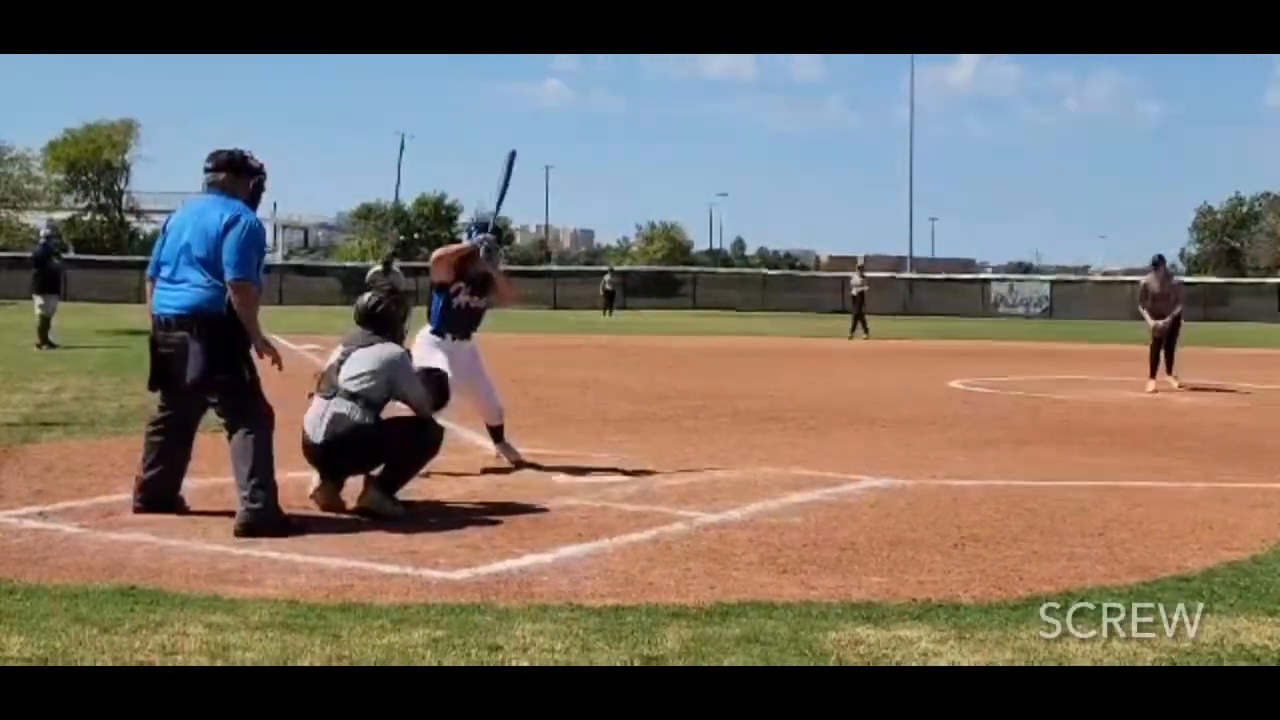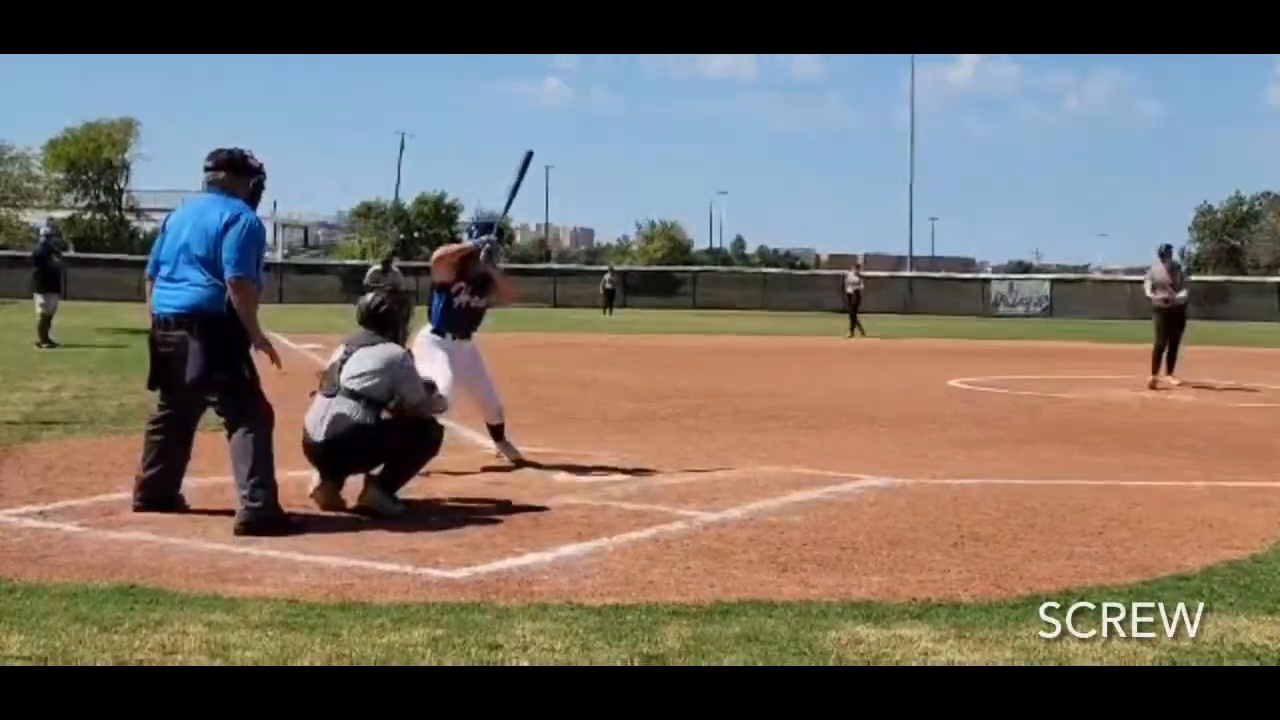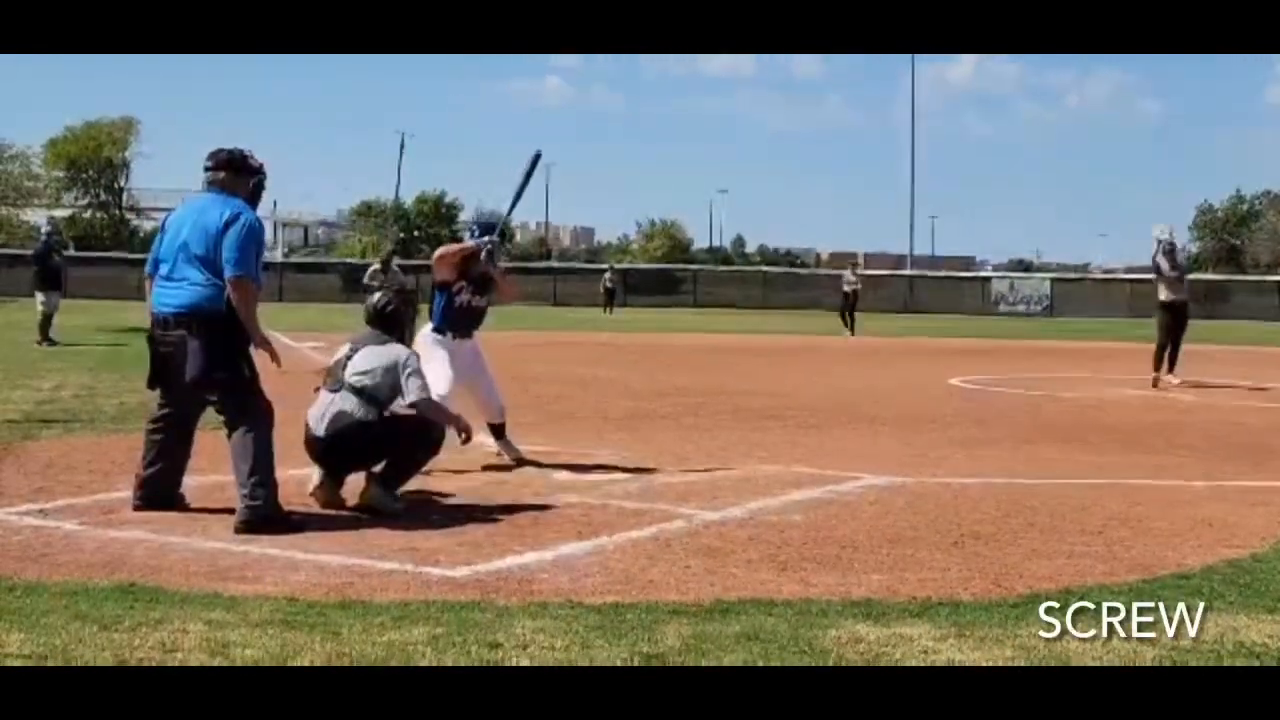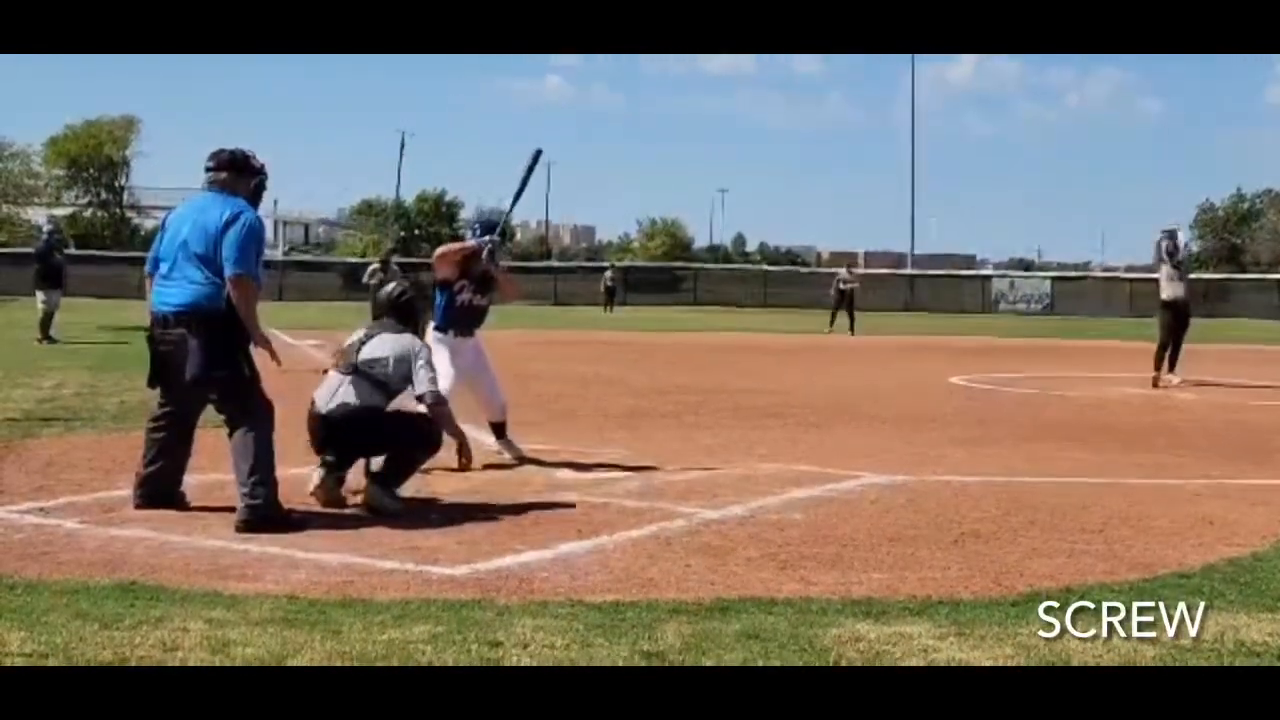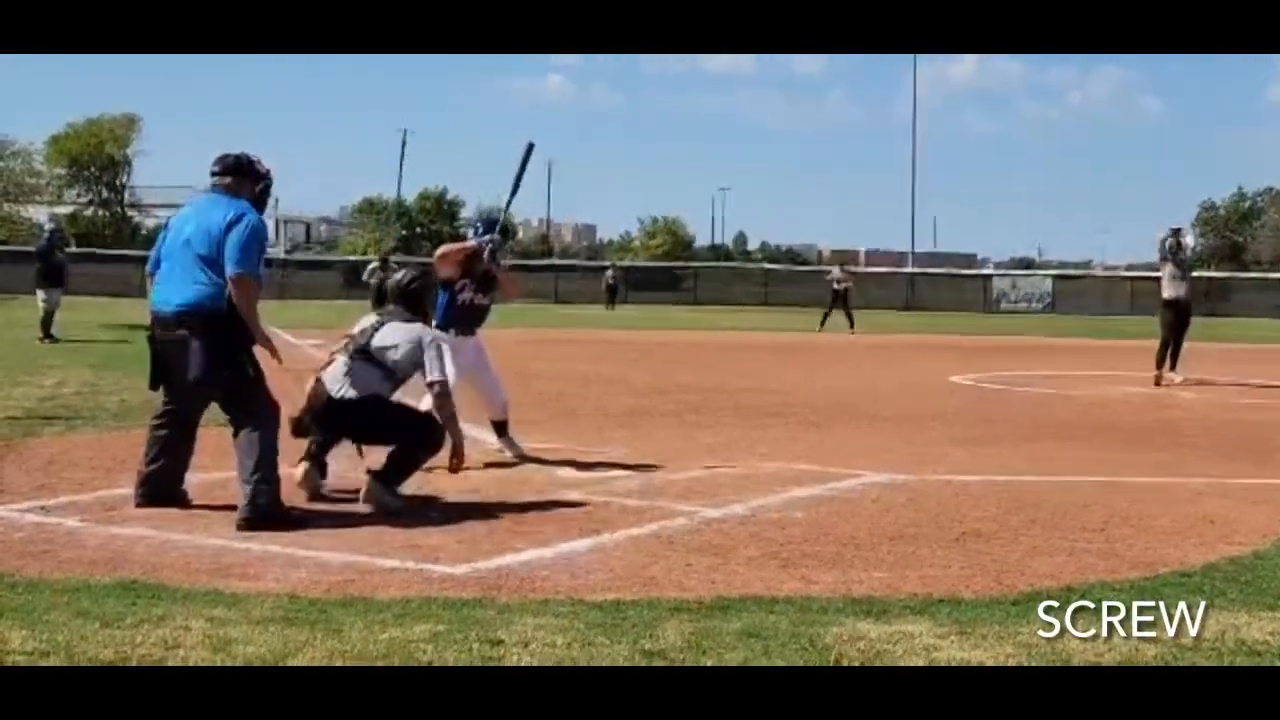
dt=0.2s
person 1, frame 1
left shoulder: (180, 215)
right shoulder: (241, 219)
left elbow: (152, 277)
right elbow: (238, 284)
left wrist: (161, 329)
right wrist: (256, 336)
left hip: (169, 328)
right hip: (210, 330)
left knee: (173, 414)
right knee: (249, 417)
left ankle: (153, 492)
right ankle: (257, 510)
person 1, frame 2
left shoulder: (179, 214)
right shoulder: (240, 217)
left elbow: (152, 276)
right elbow: (238, 283)
left wrist: (161, 327)
right wrist: (255, 334)
left hip: (168, 328)
right hip: (210, 330)
left knee: (173, 413)
right knee: (249, 416)
left ankle: (153, 491)
right ankle: (257, 509)
person 1, frame 3
left shoulder: (178, 213)
right shoulder: (240, 217)
left elbow: (151, 274)
right elbow: (237, 282)
left wrist: (161, 324)
right wrist: (255, 333)
left hip: (167, 327)
right hip: (209, 329)
left knee: (173, 412)
right knee: (249, 414)
left ankle: (153, 489)
right ankle: (257, 508)
person 1, frame 4
left shoulder: (178, 212)
right shoulder: (241, 216)
left elbow: (151, 272)
right elbow: (237, 280)
right wrist: (255, 331)
left hip: (166, 326)
right hip: (208, 328)
left knee: (173, 410)
right knee: (250, 413)
left ankle: (153, 488)
right ankle: (257, 507)
person 1, frame 5
left shoulder: (183, 214)
right shoulder: (244, 217)
left elbow: (152, 271)
right elbow: (239, 279)
right wrist: (256, 330)
left hip: (166, 325)
right hip: (209, 327)
left knee: (177, 409)
right knee: (255, 412)
left ankle: (156, 486)
right ankle: (259, 505)
person 2, frame 1
left shoulder: (486, 279)
right shoulder: (449, 271)
left elbow: (508, 297)
right elbow: (437, 257)
left wrist: (492, 269)
right wrist: (473, 244)
left hip: (464, 345)
right hip: (434, 343)
left knee: (489, 398)
left ankle: (500, 444)
person 2, frame 2
left shoulder: (487, 278)
right shoulder: (450, 270)
left elbow: (508, 297)
right elbow: (438, 256)
left wrist: (492, 269)
right wrist: (475, 244)
left hip: (465, 344)
right hip: (435, 342)
left knee: (490, 397)
right knee: (440, 392)
left ankle: (501, 443)
person 2, frame 3
left shoulder: (487, 278)
right shoulder: (451, 269)
left elbow: (509, 295)
right elbow: (439, 255)
left wrist: (492, 269)
right wrist: (476, 244)
left hip: (466, 343)
right hip: (436, 341)
left knee: (491, 396)
right knee: (440, 391)
left ankle: (502, 442)
person 2, frame 4
left shoulder: (489, 276)
right shoulder: (453, 268)
left elbow: (510, 293)
right elbow: (440, 254)
left wrist: (493, 268)
right wrist: (477, 244)
left hip: (468, 341)
right hip: (439, 339)
left knee: (493, 394)
right knee: (442, 390)
left ankle: (503, 441)
person 2, frame 5
left shoulder: (490, 275)
right shoulder: (454, 267)
left elbow: (511, 292)
right elbow: (440, 254)
left wrist: (494, 267)
right wrist: (478, 244)
left hip: (470, 340)
right hip: (441, 338)
left knee: (495, 392)
left ankle: (504, 439)
person 3, frame 1
left shoulder: (345, 348)
right shoulder: (394, 353)
right elbow: (423, 409)
right wrist: (427, 393)
left hip: (312, 446)
right hip: (344, 446)
left knee: (372, 426)
right knee: (429, 431)
left ankle: (328, 481)
right ankle: (379, 491)
person 3, frame 2
left shoulder: (346, 347)
right shoulder: (396, 354)
right elbow: (421, 407)
left wrist: (396, 406)
right wrist: (437, 403)
left hip: (313, 445)
right hip: (345, 445)
left knee: (374, 424)
right knee: (430, 431)
left ankle: (328, 480)
right ankle: (378, 490)
person 3, frame 3
left shoulder: (351, 346)
right shoulder: (401, 354)
right elbow: (424, 408)
right wrist: (457, 420)
left hip: (315, 441)
right hip: (346, 440)
right knee: (431, 430)
left ankle: (329, 477)
right ankle: (379, 488)
person 3, frame 4
left shoulder: (363, 333)
right shoulder: (413, 344)
right elbow: (433, 401)
right wrist: (460, 439)
left hip: (319, 420)
right hip: (350, 420)
right knee: (429, 432)
left ankle: (329, 471)
right ankle: (379, 487)
person 3, frame 5
left shoulder: (371, 319)
right shoulder: (426, 335)
left elbow: (333, 362)
right elbow: (440, 391)
right wrist: (457, 439)
left hip: (321, 400)
right hip: (358, 408)
right knee: (430, 431)
left ankle: (311, 463)
right ankle: (382, 483)
